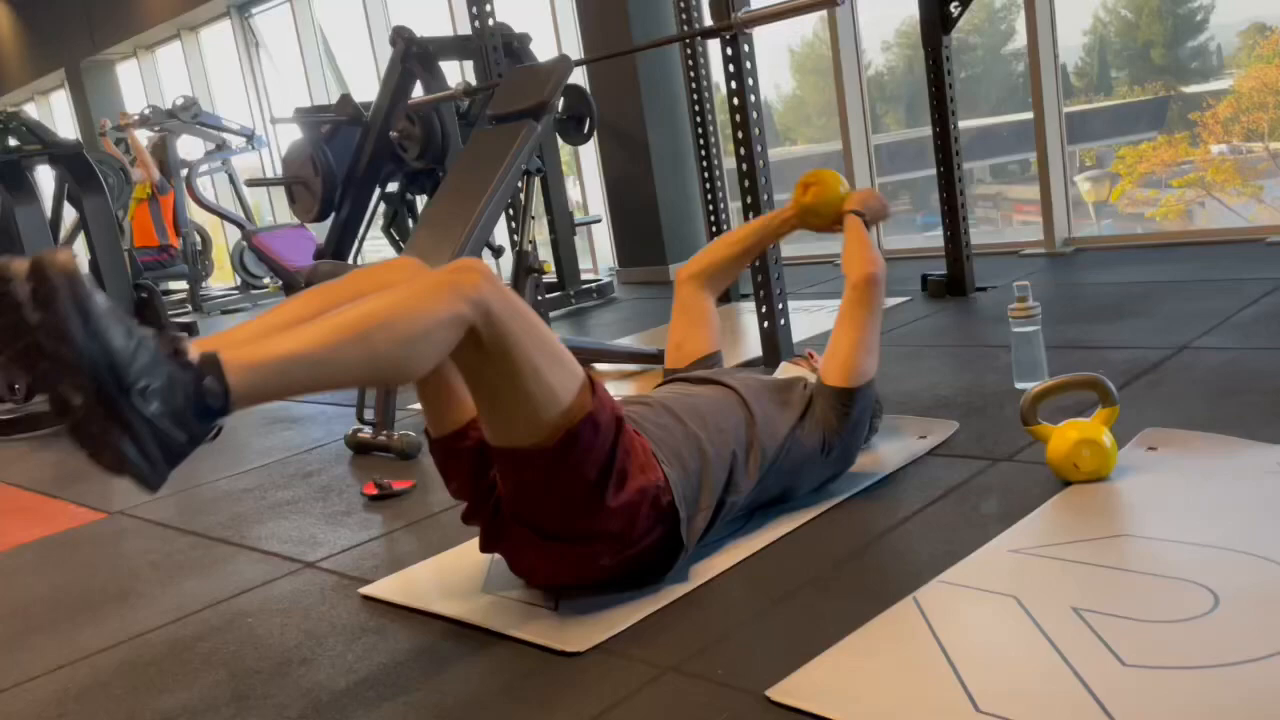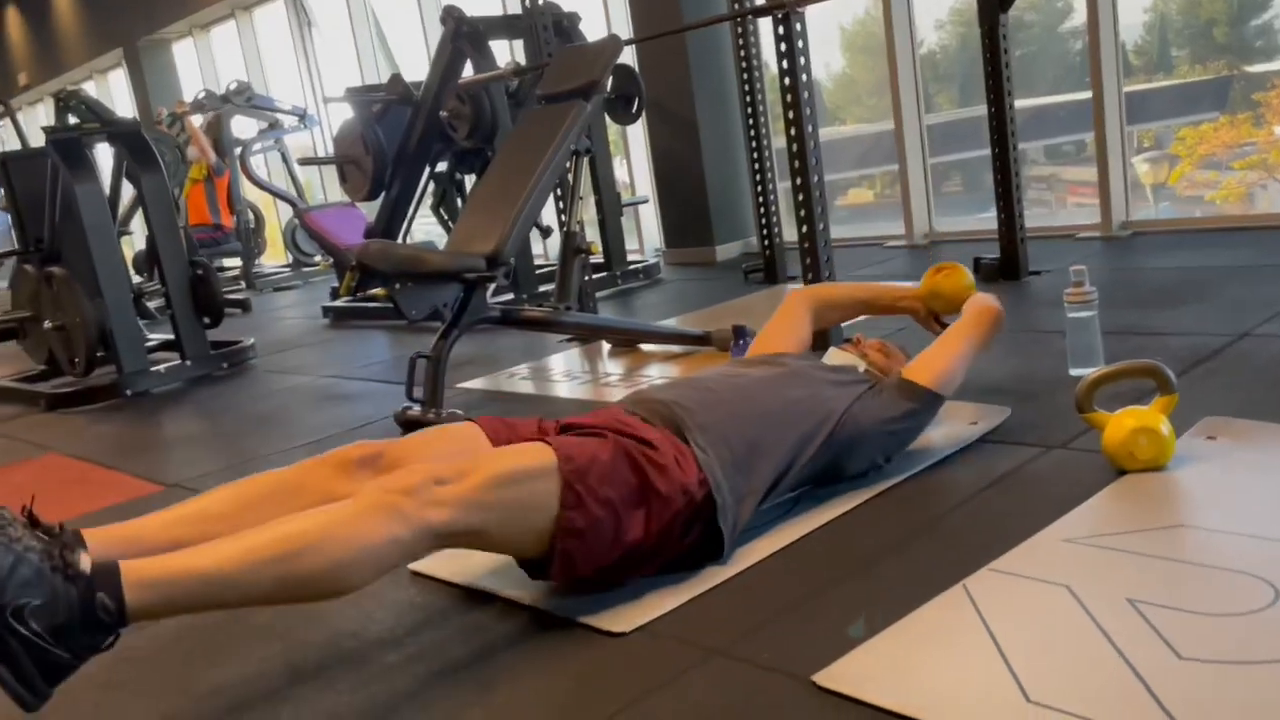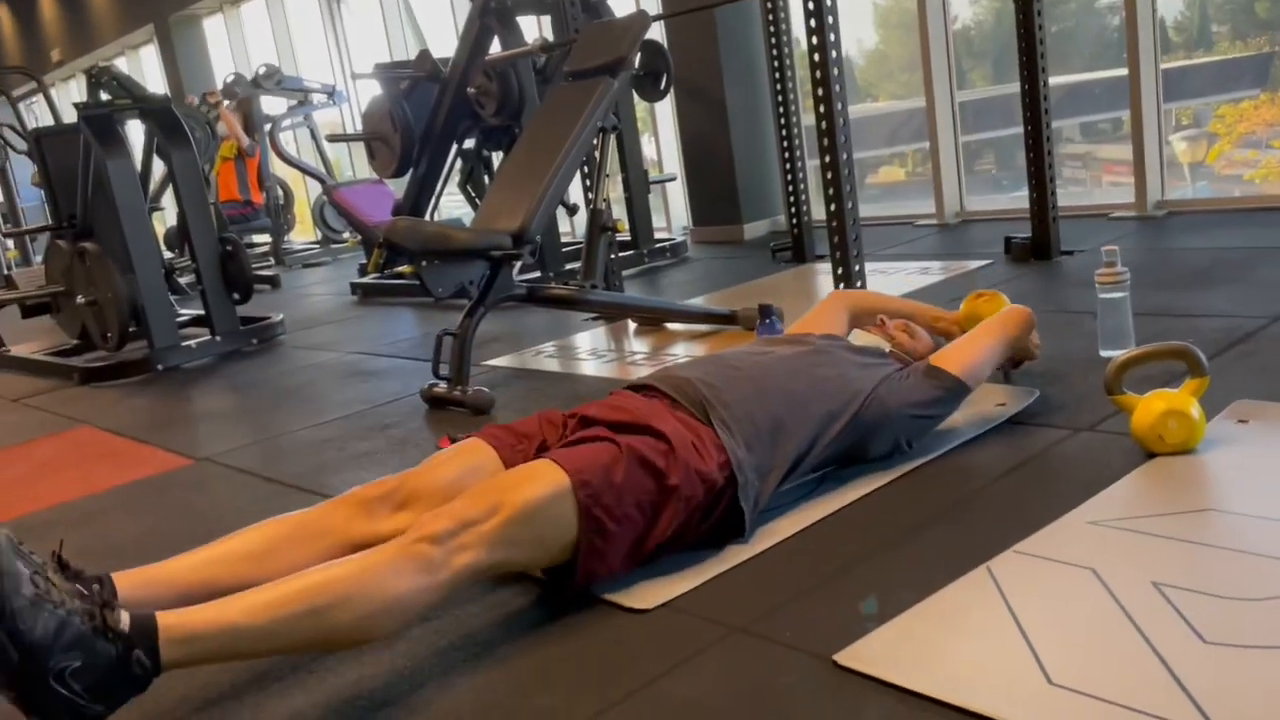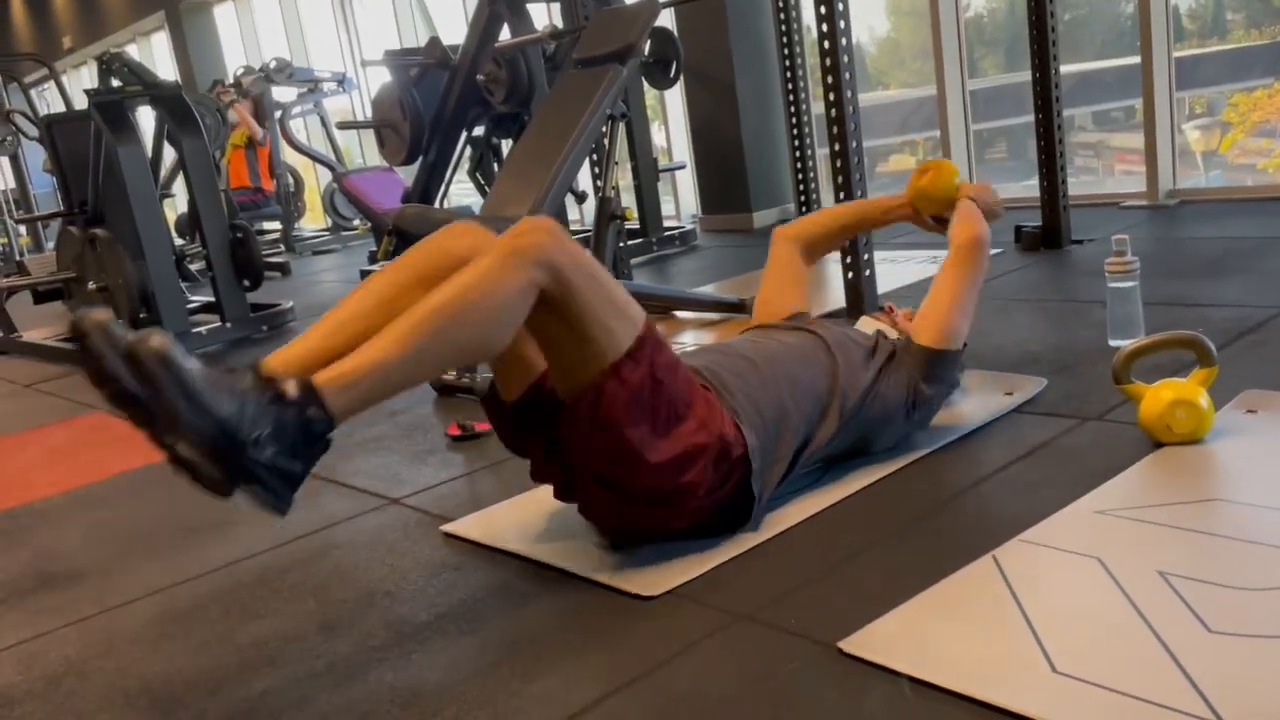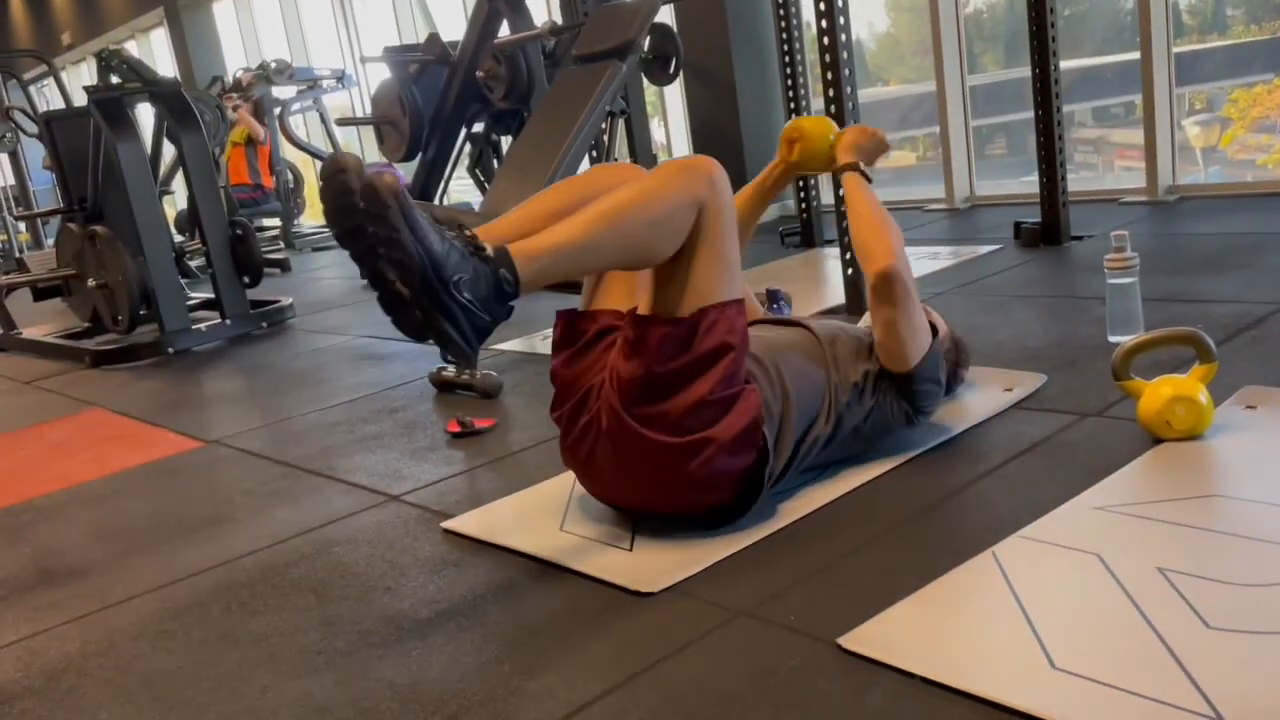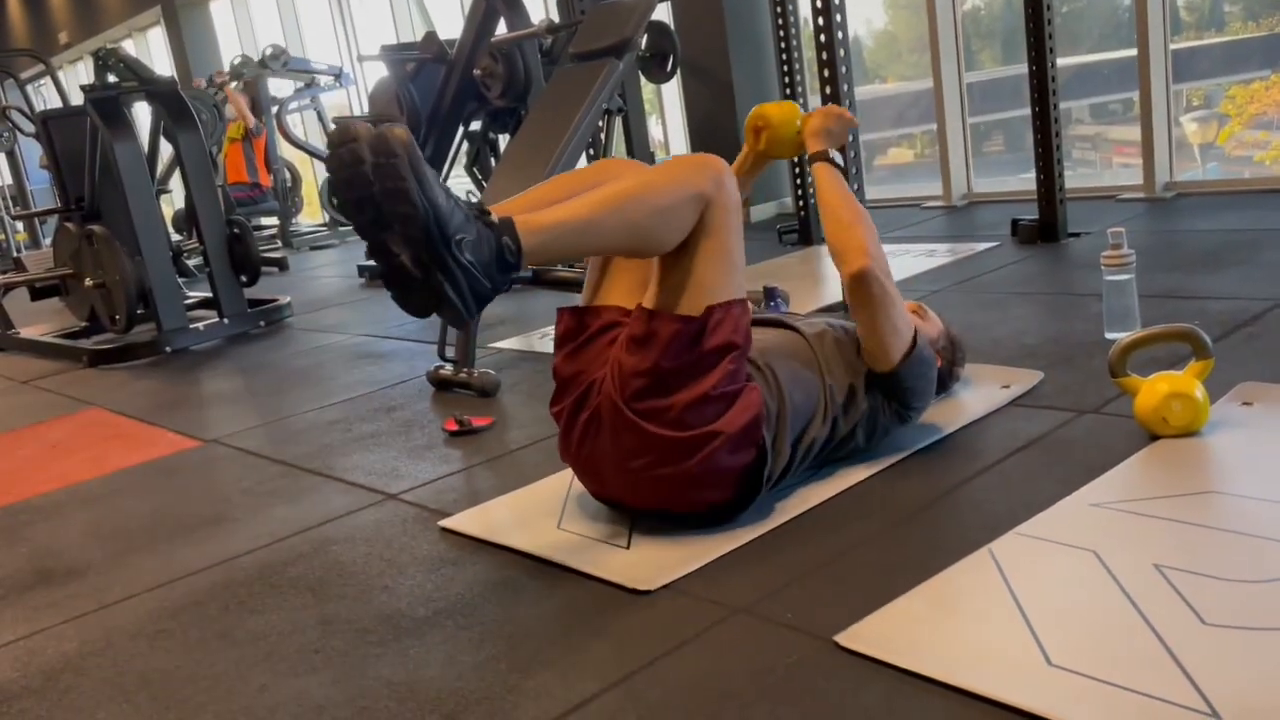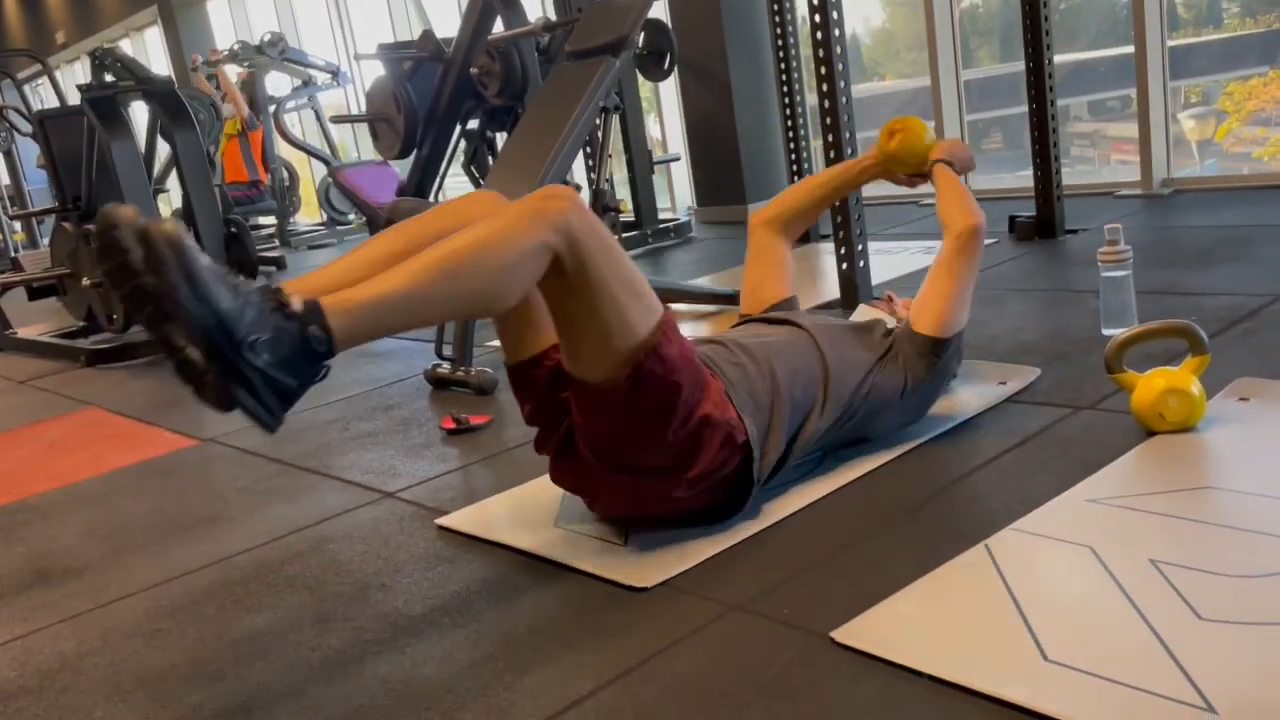
dt=0.4s
person 1, frame 1
left shoulder: (823, 433)
right shoulder: (713, 383)
left elbow: (863, 301)
right elbow: (693, 280)
left wrist: (852, 228)
right wrist: (787, 216)
left hip: (621, 509)
right hip: (530, 496)
left knee: (466, 286)
right knee: (392, 277)
left ankle: (176, 403)
right ankle: (159, 376)
person 1, frame 2
left shoulder: (873, 416)
right shoulder: (791, 368)
left elbow: (974, 332)
right elbow: (802, 298)
left wrist: (974, 307)
right wrist: (914, 293)
left hip: (670, 480)
right hip: (603, 430)
left knee: (421, 504)
right knee: (363, 471)
left ankle: (91, 611)
person 1, frame 3
left shoulder: (903, 393)
right shoulder: (824, 351)
left elbow: (997, 339)
right elbow: (847, 295)
left wrist: (1006, 324)
right wrist: (959, 308)
left hip: (689, 463)
right hip: (621, 416)
left knee: (447, 544)
right knee: (395, 500)
right ankle: (106, 598)
person 1, frame 4
left shoulder: (905, 382)
right shoulder: (807, 341)
left elbow: (968, 267)
right elbow: (792, 242)
left wrist: (967, 210)
right wrist: (902, 203)
left hip: (685, 468)
right hip: (601, 451)
left knee: (534, 244)
right knee: (458, 242)
left ankle: (297, 425)
right ankle: (258, 396)
person 1, frame 5
left shoulder: (908, 381)
right shoulder: (799, 337)
left elbow: (890, 274)
right elbow: (711, 251)
left wrist: (853, 172)
right wrist: (784, 169)
left hip: (694, 448)
right hip: (601, 426)
left knee: (697, 178)
right knee: (625, 181)
left ankle: (482, 287)
right ankle: (463, 267)
person 1, frame 6
left shoulder: (900, 381)
right shoulder: (793, 338)
left elbow: (864, 272)
right elbow: (713, 257)
left wrist: (820, 156)
right wrist: (754, 157)
left hip: (692, 443)
right hip: (601, 427)
left knee: (701, 178)
right knee: (628, 173)
left ankle: (483, 257)
right ankle: (461, 248)
person 1, frame 7
left shoulder: (903, 373)
right shoulder: (795, 327)
left elbow: (962, 245)
right elbow: (769, 221)
left wrist: (942, 174)
right wrist: (870, 163)
left hip: (692, 445)
right hip: (601, 432)
left knee: (554, 213)
right knee: (481, 214)
left ankle: (291, 348)
right ankle: (266, 317)
